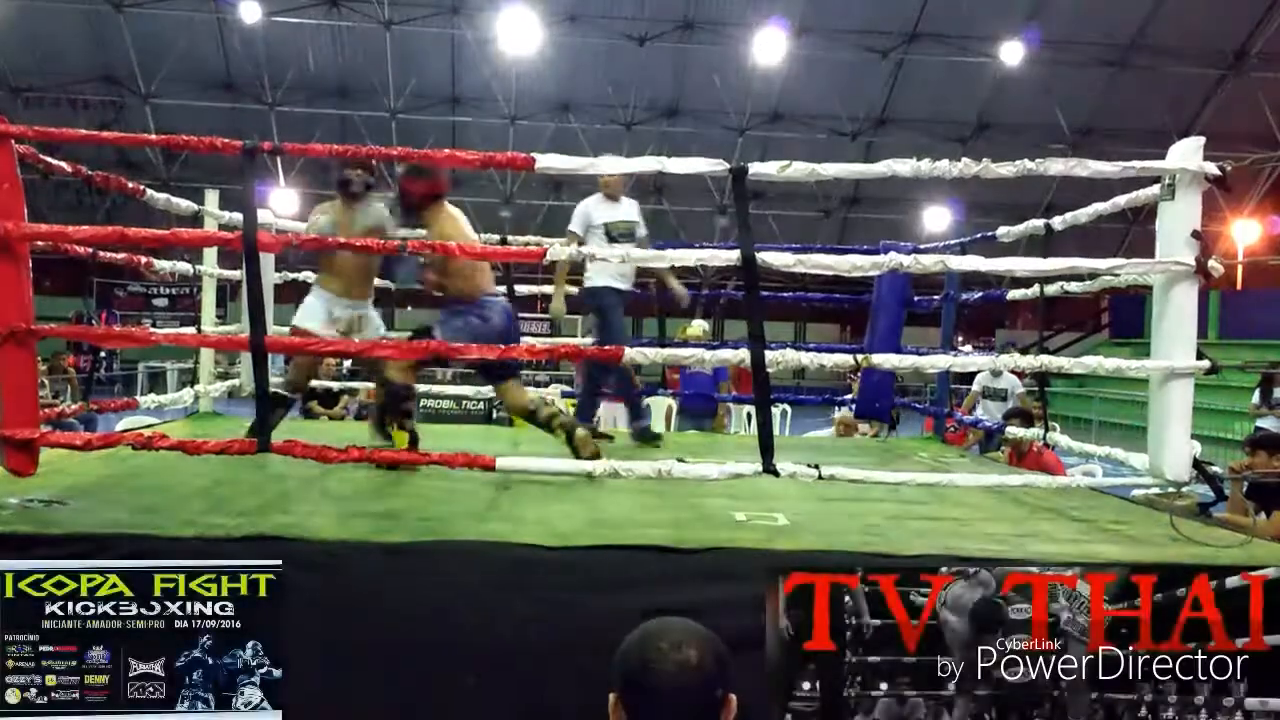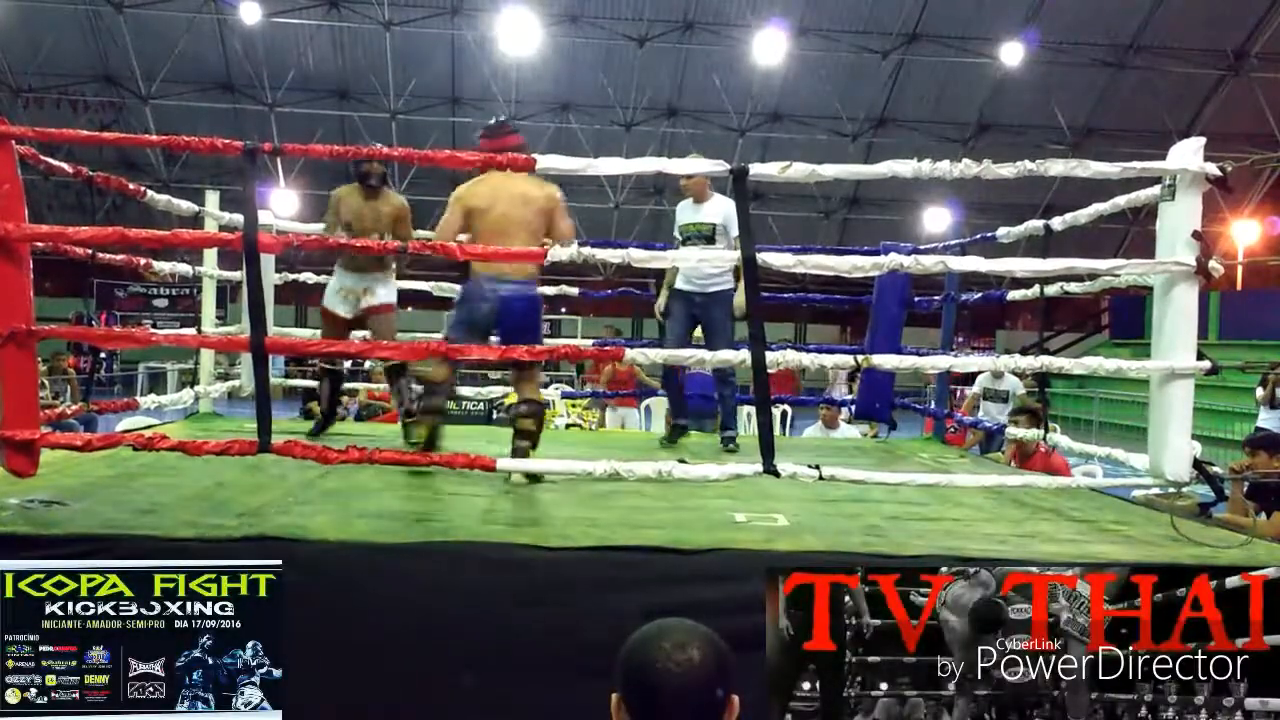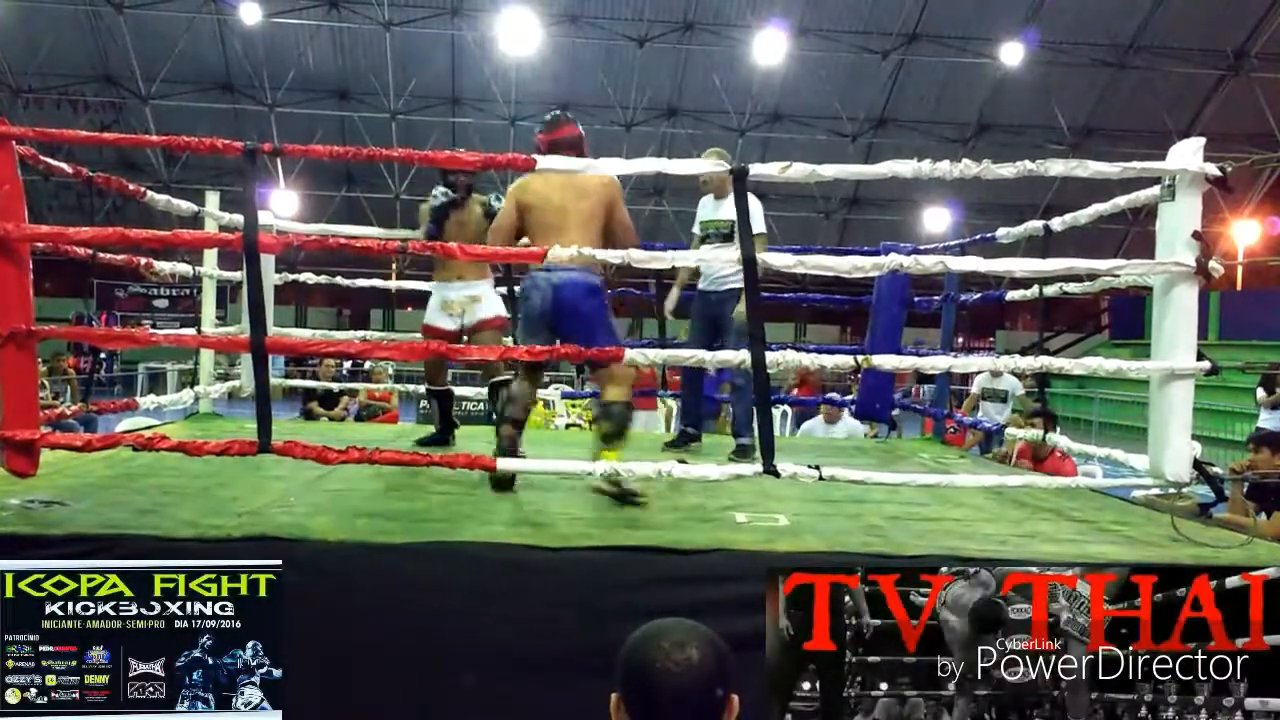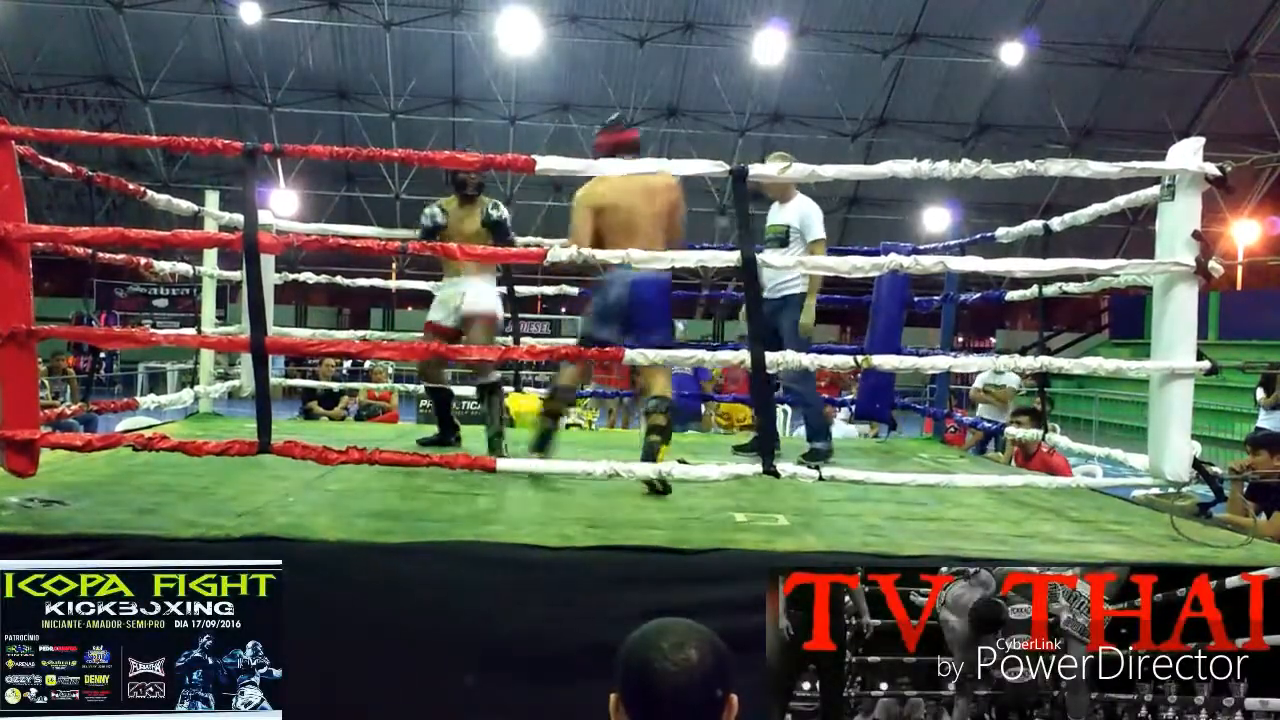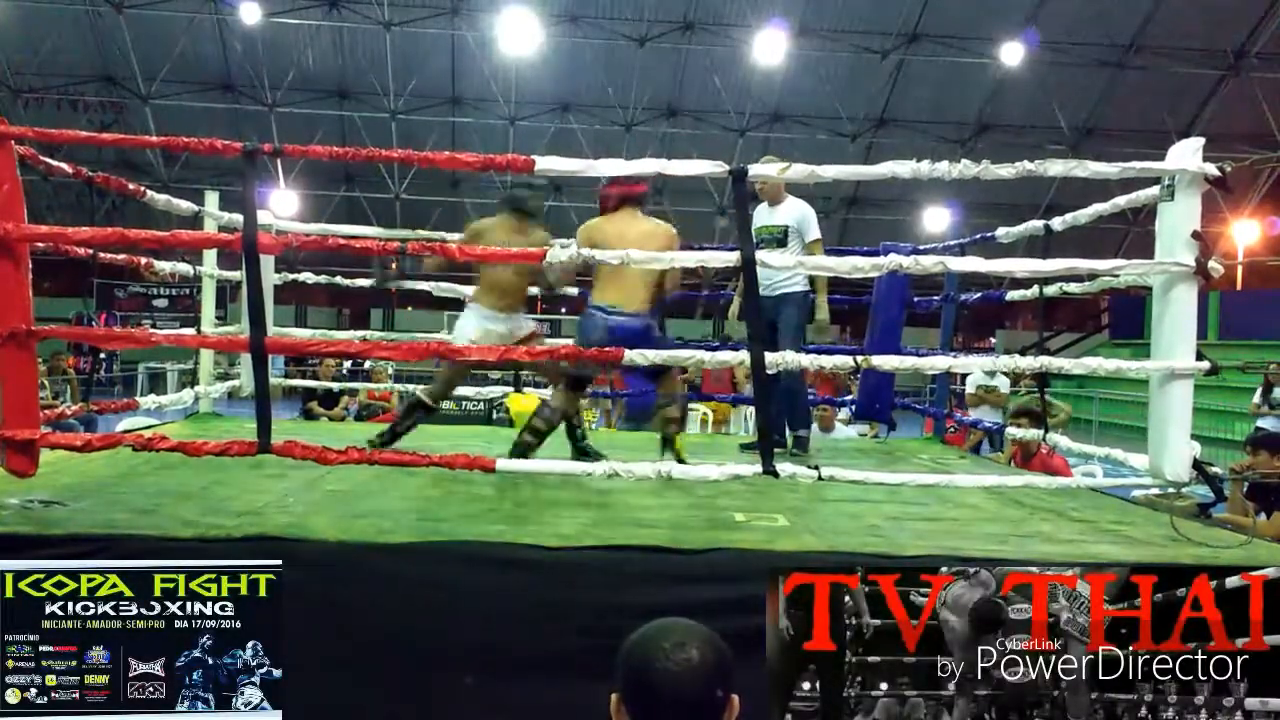
dt=1s
person 1, frame 1
left shoulder: (445, 230)
right shoulder: (446, 212)
left elbow: (468, 283)
left wrist: (428, 279)
left hip: (477, 314)
right hip: (496, 313)
left knee: (400, 362)
right knee: (514, 396)
right ankle: (578, 435)
person 1, frame 2
left shoulder: (468, 192)
right shoulder: (548, 193)
left elbow: (441, 245)
right elbow: (565, 247)
left hip: (480, 291)
right hip: (523, 295)
left knee: (442, 362)
right knee: (527, 380)
left ankle: (424, 442)
right ankle: (521, 461)
person 1, frame 3
left shoulder: (523, 186)
right shoulder: (605, 182)
left elbow: (496, 243)
right elbow: (626, 242)
left hip: (539, 286)
right hip: (583, 287)
left knee: (527, 376)
right knee: (618, 379)
left ankle: (505, 463)
person 1, frame 4
left shoulder: (590, 191)
right shoulder: (669, 183)
left elbow: (579, 250)
right elbow: (675, 238)
left hip: (614, 283)
right hip: (654, 283)
left knee: (578, 363)
right knee: (657, 376)
left ankle: (541, 445)
right ankle: (652, 464)
person 1, frame 5
left shoulder: (592, 228)
right shoulder: (666, 233)
right elbow: (669, 287)
left hip: (596, 323)
right hip: (636, 326)
left knee: (570, 391)
right knee: (670, 382)
left ankle: (520, 454)
right ankle: (671, 452)
person 2, frame 1
left shoulder: (633, 206)
right shoulder: (588, 206)
left elbow: (645, 250)
left wrist: (670, 280)
right wrist: (558, 292)
left hip: (623, 290)
right hip: (601, 289)
left knee: (604, 362)
left ankle: (583, 419)
right ankle: (638, 423)
person 2, frame 2
left shoulder: (726, 207)
right shoulder: (682, 209)
left wrist: (742, 289)
right wrist: (664, 291)
left hip: (718, 295)
right hip: (683, 294)
left knee: (723, 366)
left ankle: (729, 432)
right ankle: (679, 421)
person 2, frame 3
left shoulder: (747, 203)
right shoulder: (703, 204)
left elbow: (759, 254)
left wrist: (747, 298)
right wrist: (676, 289)
left hip: (734, 294)
right hip: (704, 293)
left knee: (737, 368)
right knee: (692, 363)
left ankle: (744, 440)
right ankle: (690, 430)
person 2, frame 4
left shoulder: (807, 209)
right shoulder: (773, 210)
left elbow: (818, 259)
left wrist: (810, 305)
left hip: (794, 299)
right hip: (770, 300)
left knee: (796, 372)
left ankle: (820, 442)
person 2, frame 5
left shoulder: (800, 210)
right shoulder: (758, 213)
left elbow: (818, 257)
left wrist: (822, 302)
right wrist: (738, 297)
left hip: (792, 296)
right hip: (762, 298)
left knee: (789, 366)
left ankle: (801, 432)
right ankle: (774, 434)
person 3, frame 1
left shoulder: (377, 211)
right shoulder: (325, 212)
left hip: (362, 309)
right hip: (324, 303)
left knee: (392, 375)
right knee: (299, 376)
left ankle: (386, 422)
right ankle: (256, 437)
person 3, frame 2
left shoulder: (398, 204)
right shoulder: (340, 197)
right elbow: (326, 235)
left hip: (380, 283)
right hip: (344, 279)
left ankle: (408, 414)
right ankle: (326, 414)
person 3, frame 3
left shoulder: (485, 206)
right shoulder: (432, 206)
right wrist: (437, 218)
left hip: (481, 293)
right hip: (445, 295)
left knee: (493, 365)
right knee: (433, 369)
right ankle: (444, 430)
person 3, frame 4
left shoulder: (490, 208)
right shoulder: (440, 208)
left wrist: (502, 229)
right wrist: (427, 231)
left hip: (480, 290)
right hip: (448, 291)
left knee: (480, 361)
right knee: (428, 367)
left ankle: (496, 438)
right ankle: (448, 431)
person 3, frame 5
left shoulder: (539, 238)
right shoulder: (487, 227)
left elbow: (550, 280)
left hip: (517, 321)
right hip: (481, 318)
left knee: (561, 374)
right knee: (443, 387)
left ankle: (578, 442)
right ankle: (392, 432)
